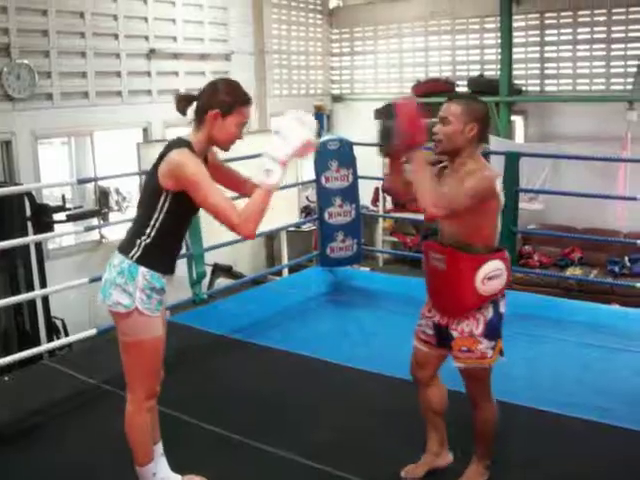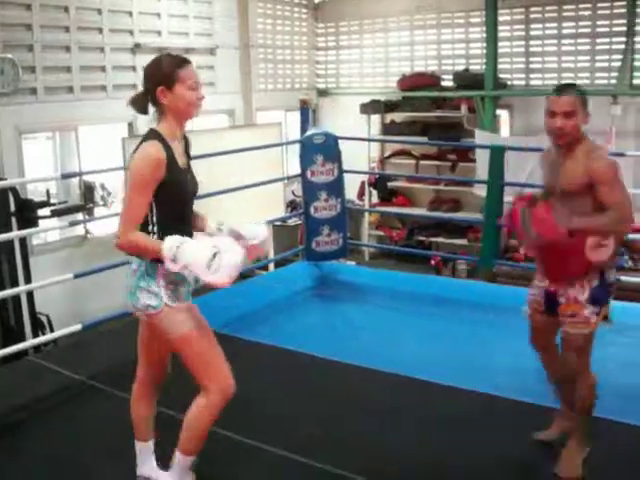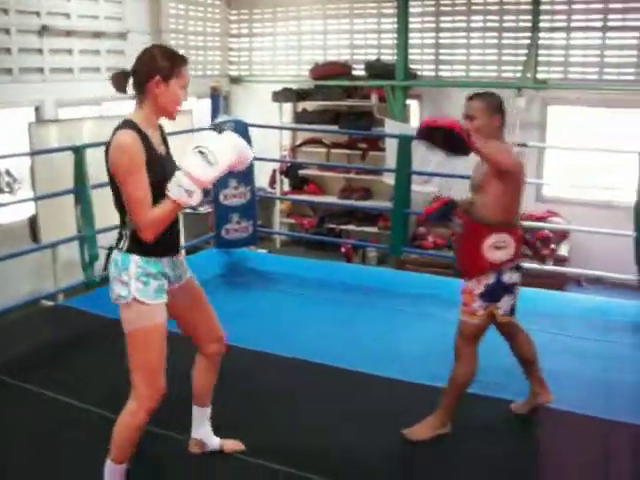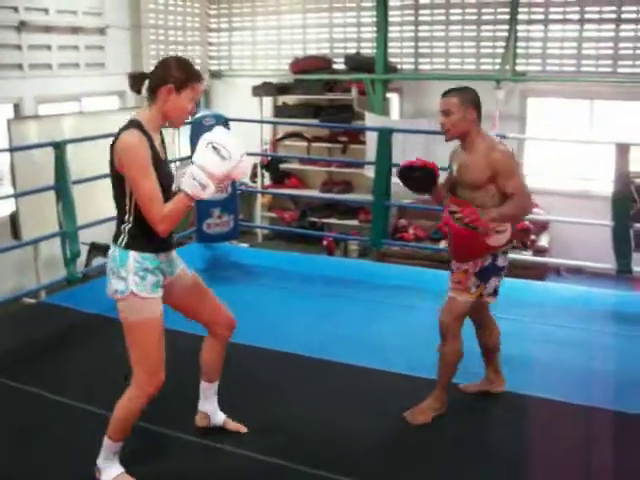
dt=0.7s
person 1, frame 1
left shoulder: (200, 156)
right shoulder: (182, 162)
left elbow: (248, 189)
right elbow: (246, 225)
left wrist: (279, 159)
right wrist: (277, 165)
left hip: (145, 279)
right hip: (135, 281)
left knee: (151, 386)
right knee: (142, 394)
person 1, frame 2
left shoulder: (178, 144)
right shoulder: (151, 152)
right elbow: (127, 237)
left wrist: (222, 236)
right wrist: (182, 253)
left hip: (170, 279)
right hip: (158, 282)
left knee: (150, 378)
right knee: (219, 387)
person 1, frame 3
left shoulder: (156, 131)
right shoulder: (126, 142)
right elbow: (146, 228)
left wrist: (214, 163)
right wrist: (192, 180)
left hip: (171, 261)
right hip: (138, 269)
left knee: (213, 343)
right knee: (149, 392)
left ankle: (202, 436)
person 1, frame 4
left shoulder: (155, 135)
right shoulder: (131, 141)
right elbow: (160, 220)
left wrist: (206, 177)
right wrist: (201, 177)
left hip: (163, 258)
right hip: (135, 265)
left knee: (223, 323)
right knee: (149, 381)
left ankle: (207, 410)
person 2, frame 1
left shoulder: (480, 177)
right shoulder: (449, 170)
left elbow: (432, 207)
right elbow: (409, 189)
left wrist: (413, 151)
right wrist: (408, 153)
left hip: (475, 300)
right hip: (444, 295)
left knee: (478, 392)
right knee: (422, 371)
person 2, frame 2
left shoulder: (598, 163)
right shoulder: (549, 156)
left elbow: (623, 221)
left wrist: (569, 221)
left hip: (585, 274)
right hip: (550, 268)
left knee: (574, 360)
right knee: (541, 341)
left ankle: (578, 440)
right ankle: (567, 414)
person 2, frame 3
left shoulder: (506, 156)
right shoulder: (487, 160)
left elbow: (511, 166)
left wrist: (472, 137)
right wrist: (454, 207)
left hip: (493, 267)
right hip: (485, 263)
left knee: (465, 344)
right knee: (509, 327)
left ankle: (441, 418)
right ankle: (539, 389)
person 2, frame 4
left shoulder: (497, 155)
right shoulder: (458, 154)
left elbow: (524, 201)
left wrist: (487, 218)
right wrist: (430, 186)
left hip: (484, 251)
right hip: (467, 248)
left knee: (449, 323)
right knee: (478, 313)
left ankle: (438, 397)
right ankle: (493, 377)
